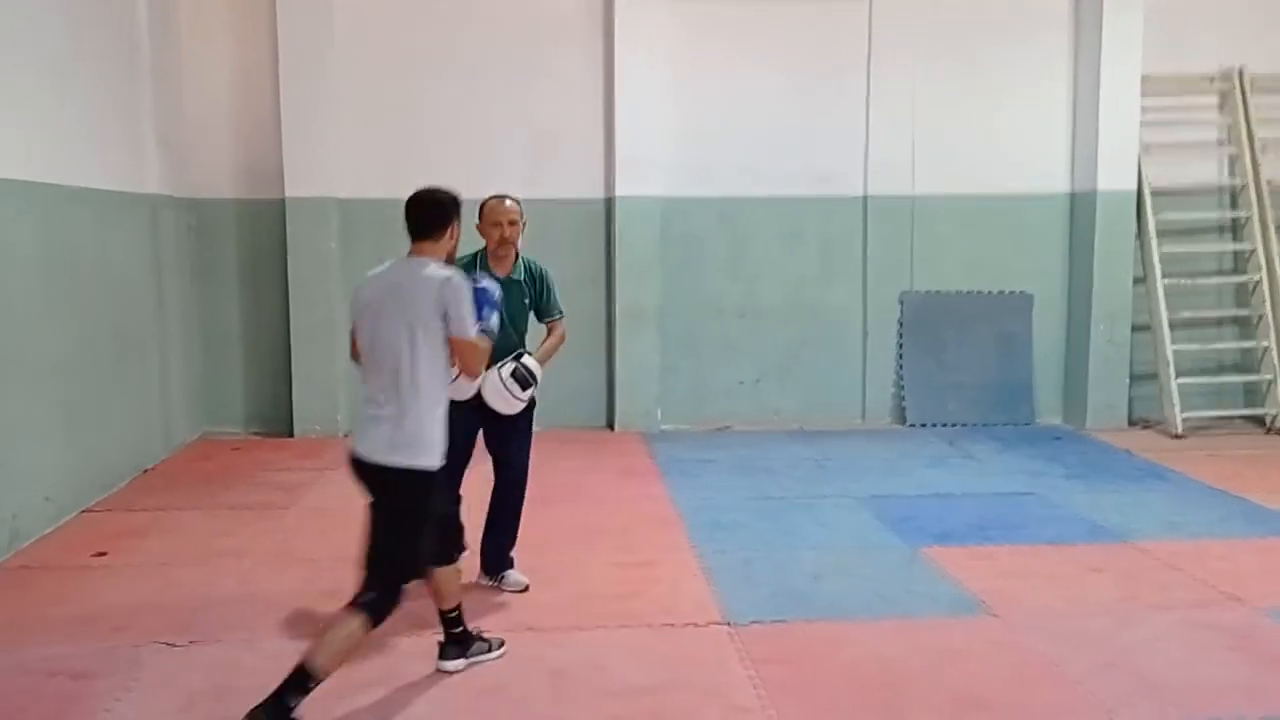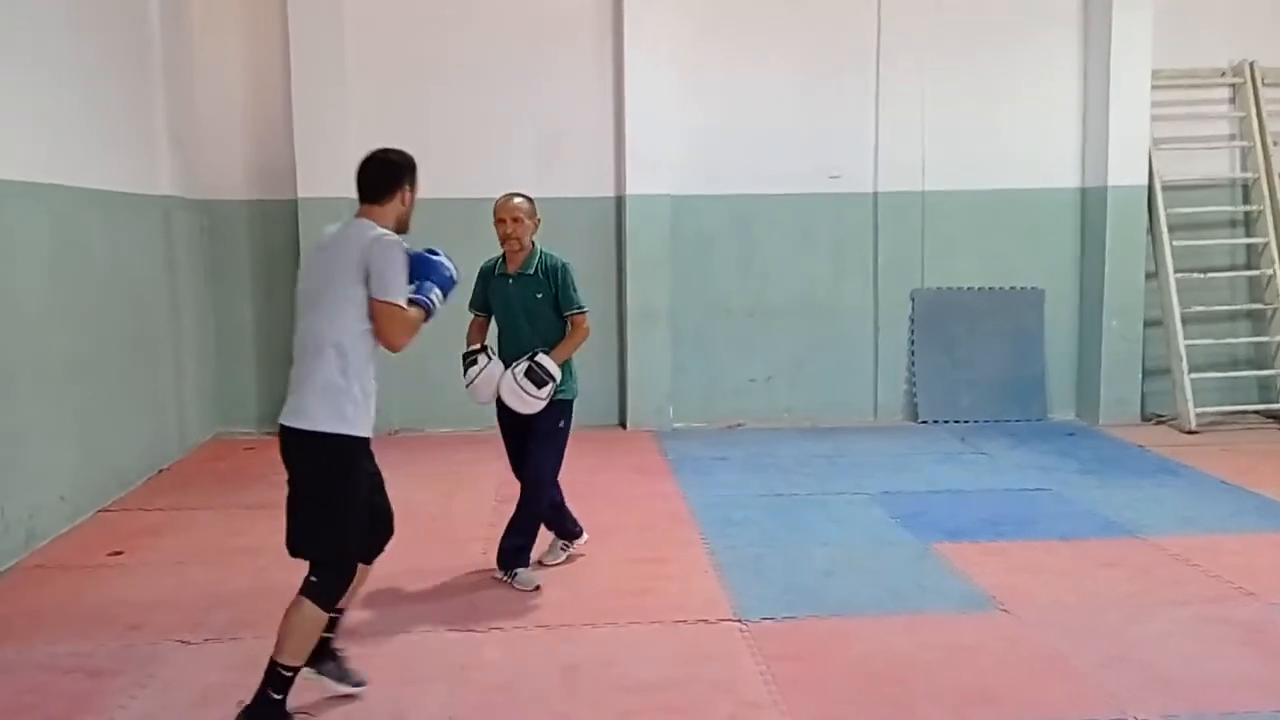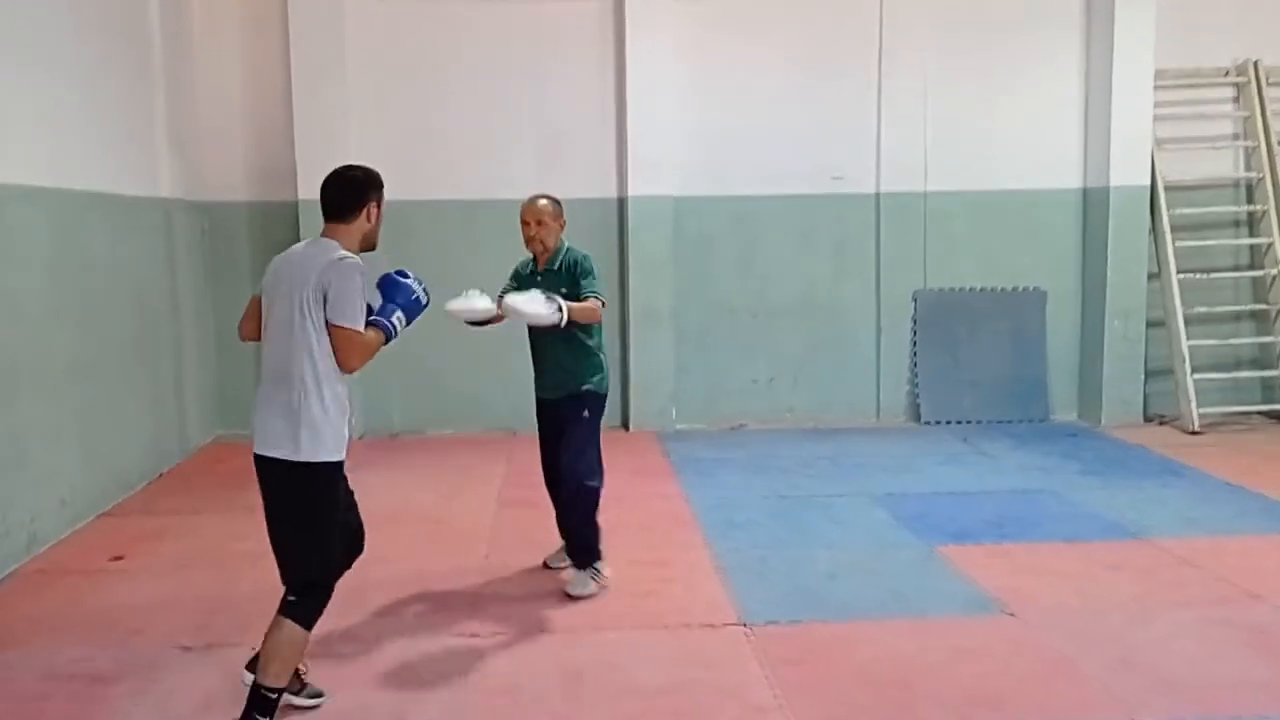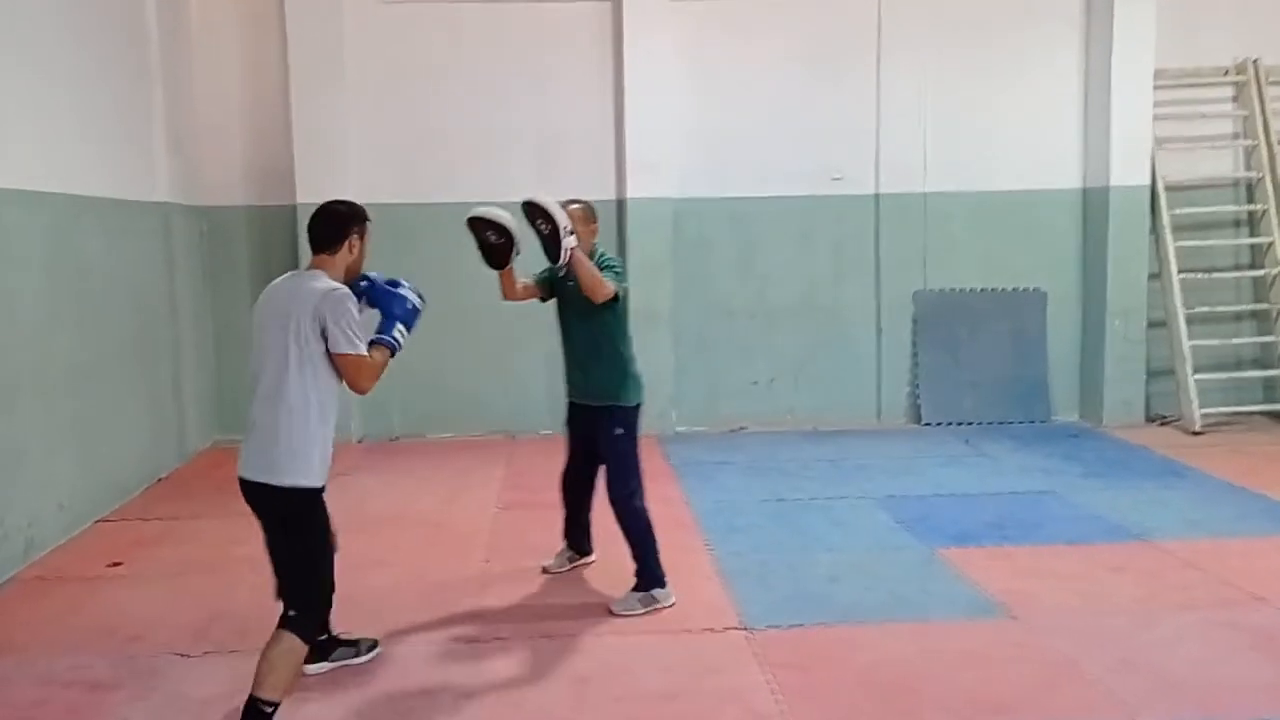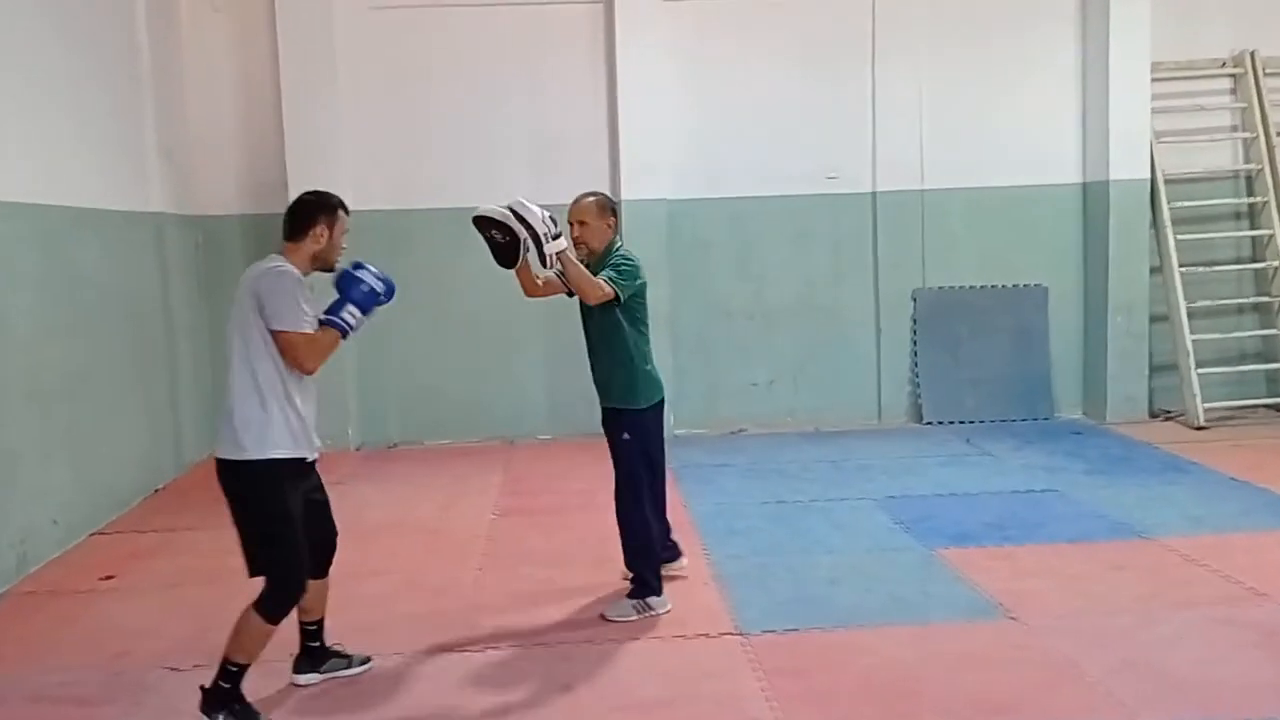
dt=0.3s
person 1, frame 1
left shoulder: (373, 283)
right shoulder: (449, 285)
right elbow: (473, 363)
right wrist: (487, 319)
left hip: (372, 449)
right hip: (410, 458)
left knee: (442, 536)
right knee: (381, 594)
left ankle: (457, 640)
person 1, frame 2
left shoulder: (329, 243)
right shoulder: (383, 246)
right elbow: (394, 334)
right wrist: (430, 292)
left hip: (312, 422)
right hip: (332, 429)
left knee: (373, 527)
right knee: (331, 569)
left ankle: (322, 645)
person 1, frame 3
left shoulder: (287, 262)
right shoulder: (341, 267)
left elbow: (248, 329)
right elbow: (351, 356)
right wrist: (395, 313)
left hip: (279, 442)
right hip: (307, 449)
left knee: (344, 543)
right knee: (310, 585)
left ankle: (273, 662)
person 1, frame 4
left shoulder: (277, 291)
right shoulder: (332, 296)
right elbow: (362, 378)
left wrist: (357, 308)
right wrist: (397, 323)
left hip: (264, 465)
right hip: (288, 473)
left knee: (317, 560)
right knee: (306, 601)
left ankle: (321, 644)
person 1, frame 5
left shoulder: (284, 279)
right shoulder: (277, 277)
left elbow: (305, 347)
right elbow: (306, 358)
left wrist: (348, 305)
right wrist: (351, 307)
left hip: (290, 452)
right hip: (257, 459)
left knee: (320, 550)
right knee: (286, 583)
left ankle: (313, 653)
person 2, frame 1
left shoulder: (535, 275)
right shoulder: (459, 271)
left elbow: (557, 330)
left wrist: (533, 365)
left knee: (511, 476)
right knee: (444, 471)
left ankle: (496, 563)
person 2, frame 2
left shoulder: (555, 268)
right shoulder: (488, 273)
left elbow: (581, 327)
right elbow: (478, 321)
left wrist: (549, 364)
right wrist: (474, 352)
left hip: (552, 391)
left knee: (539, 476)
right knee: (528, 473)
left ankle: (513, 560)
right ankle: (569, 531)
person 2, frame 3
left shoulder: (579, 262)
right shoulder: (526, 270)
left elbow: (594, 311)
right elbow: (498, 307)
left wrist: (562, 309)
left hip: (584, 385)
right hip: (547, 388)
left knee: (578, 470)
right knee: (554, 472)
left ankle: (590, 561)
right ankle: (575, 544)
person 2, frame 4
left shoulder: (607, 266)
right shoulder: (559, 274)
left elbow: (602, 293)
right elbow: (515, 292)
left wrist: (571, 248)
right wrist: (505, 263)
left hip: (617, 397)
right hip: (582, 396)
left knee: (624, 489)
right knee: (575, 478)
left ankle: (653, 584)
right ankle: (578, 547)
person 2, frame 5
left shoulder: (625, 265)
right shoulder: (582, 265)
left elbow: (594, 295)
right elbow: (535, 288)
left wrist: (562, 249)
right wrist: (519, 254)
left hip: (636, 398)
right hip: (619, 396)
left knee: (633, 491)
right knee: (641, 481)
left ankle: (649, 593)
right ankle: (663, 552)
